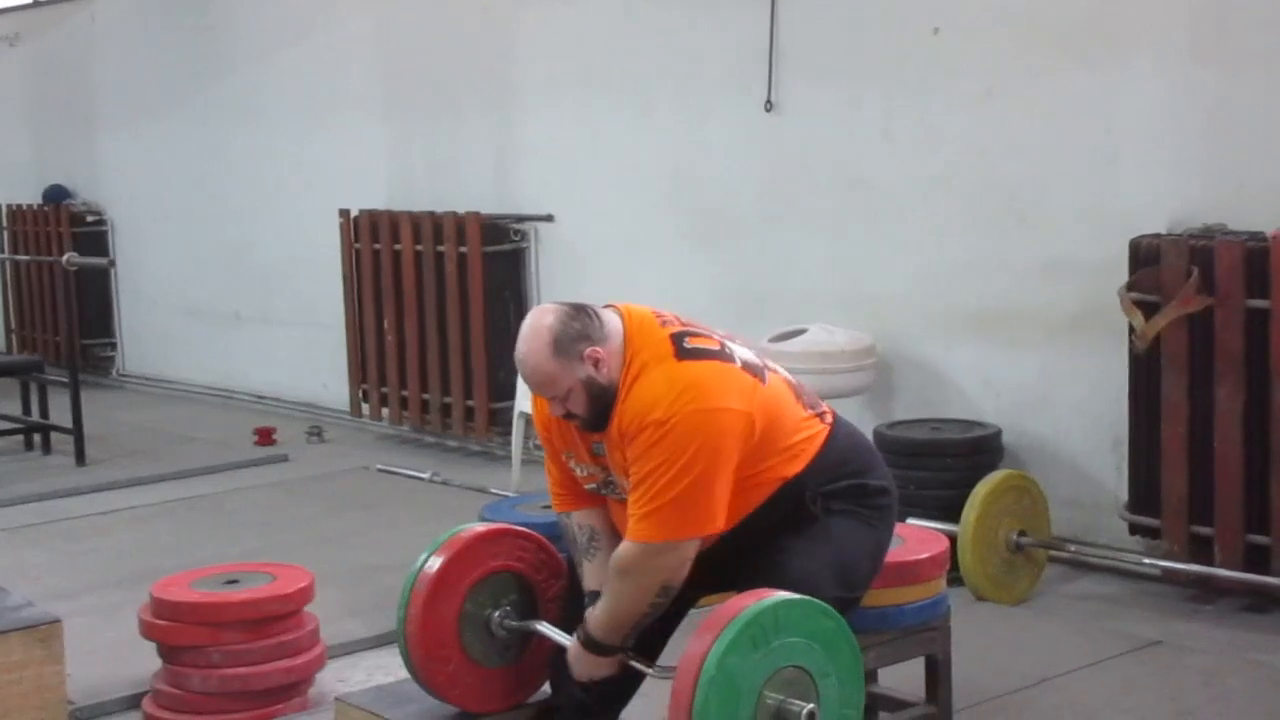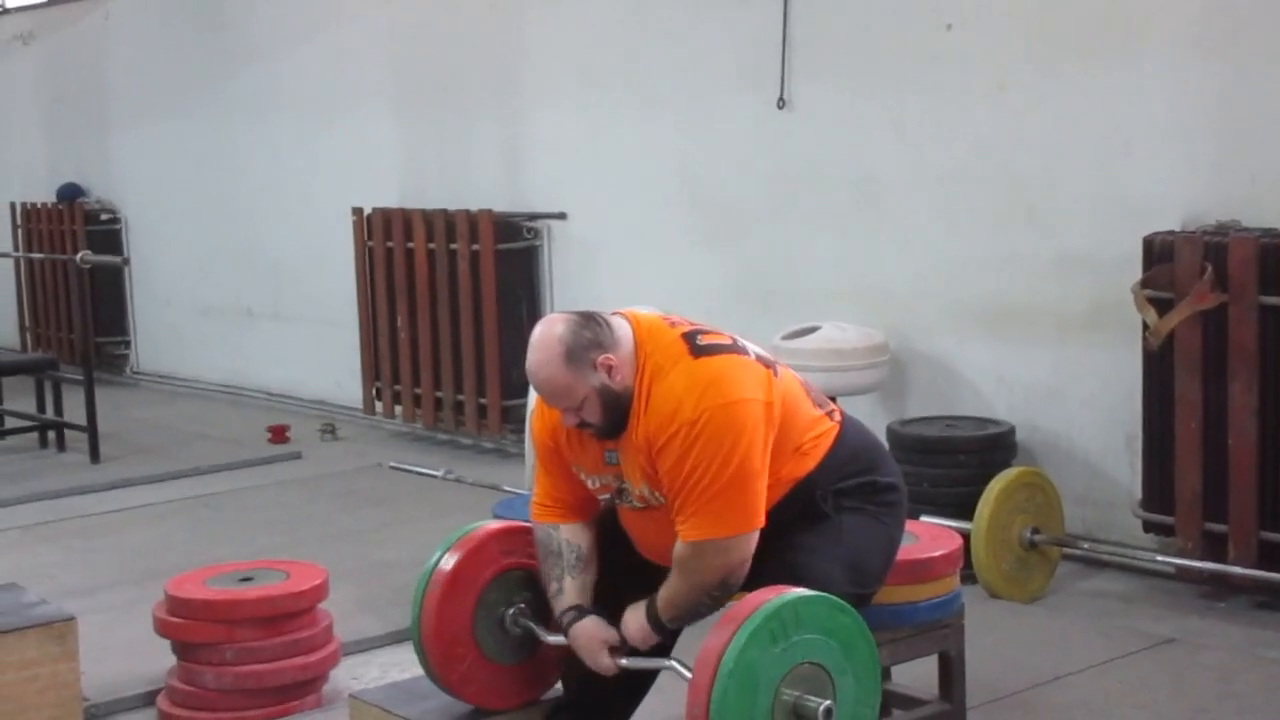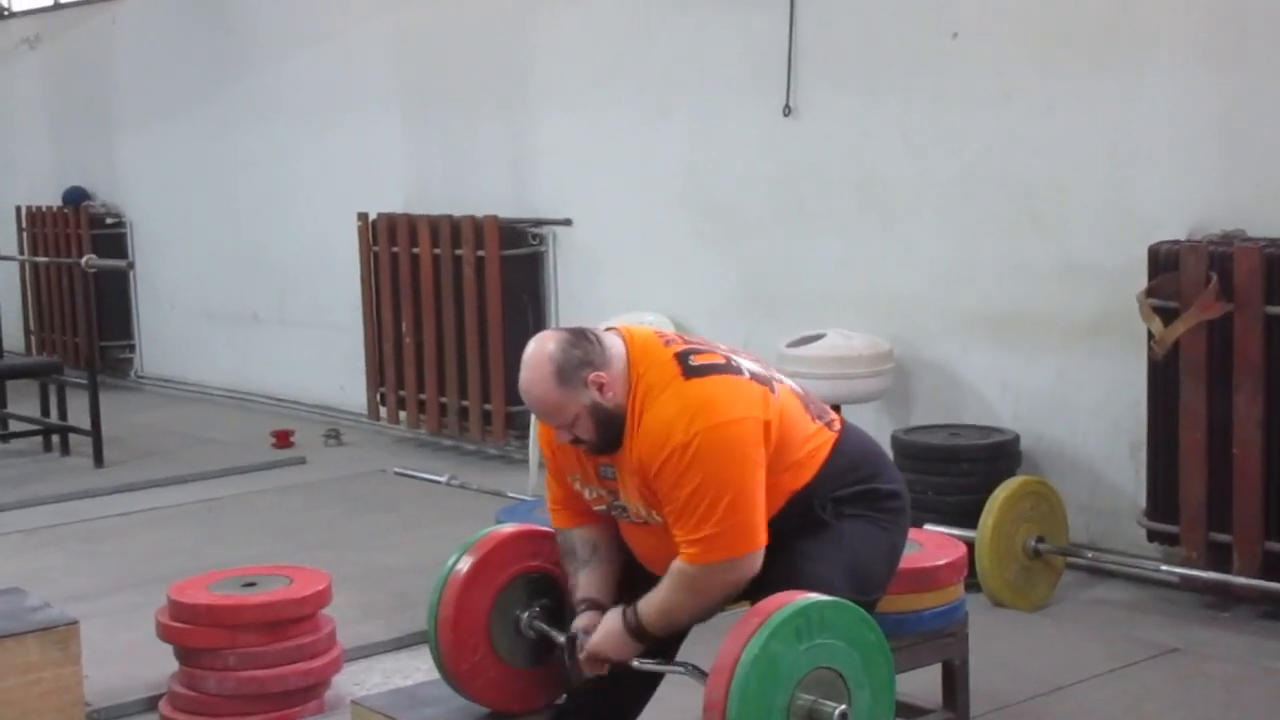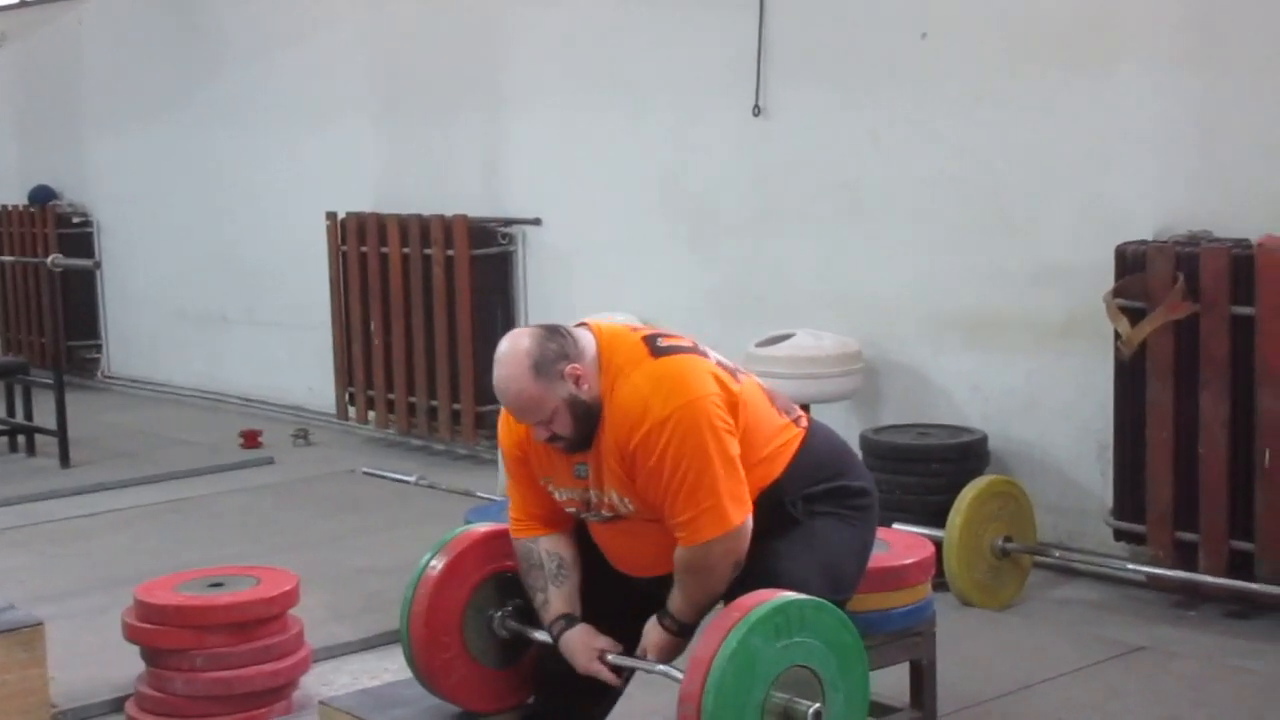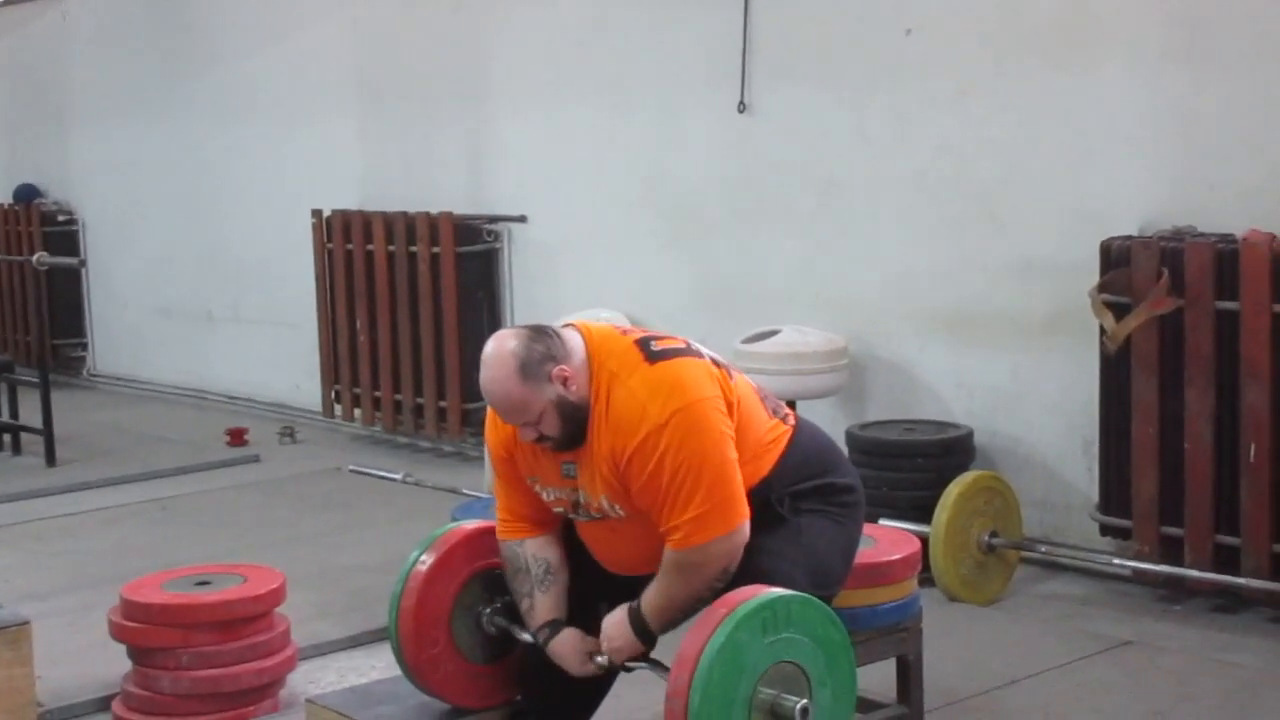
dt=1s
person 1, frame 1
left shoulder: (682, 394)
right shoulder: (562, 378)
left elbow: (658, 558)
right elbow: (581, 496)
left wrist: (599, 643)
right wrist: (597, 602)
right knee: (585, 618)
person 1, frame 2
left shoulder: (703, 391)
right shoulder: (567, 389)
left elbow: (723, 554)
right elbow: (560, 512)
left wrist: (657, 617)
right wrist: (576, 616)
right knee: (600, 619)
person 1, frame 3
left shoulder: (696, 410)
right shoulder: (566, 404)
left elbow: (724, 566)
right elbow: (578, 515)
left wrist: (636, 626)
right wrist: (589, 607)
person 1, frame 4
left shoulder: (666, 393)
right shoulder: (529, 406)
left elbow: (720, 540)
right elbow: (540, 525)
left wrist: (675, 623)
right wrist: (565, 625)
person 1, frame 5
left shoulder: (660, 395)
right shoulder: (517, 404)
left elbow: (713, 546)
right elbow: (526, 527)
left wrist: (641, 622)
right wrist: (550, 629)
right knee: (557, 627)
